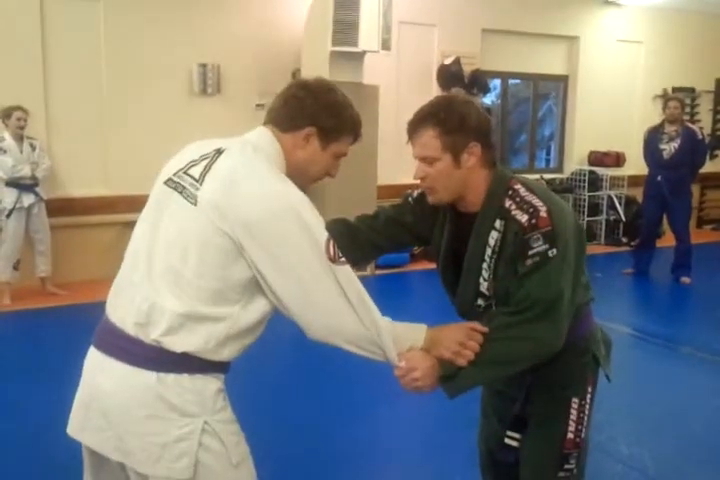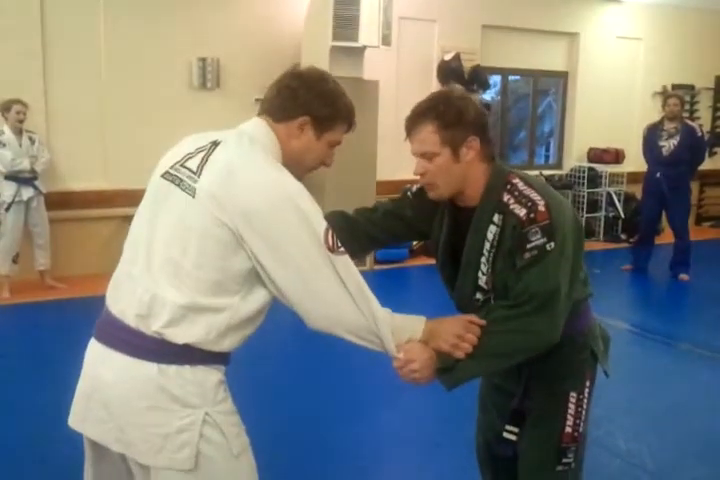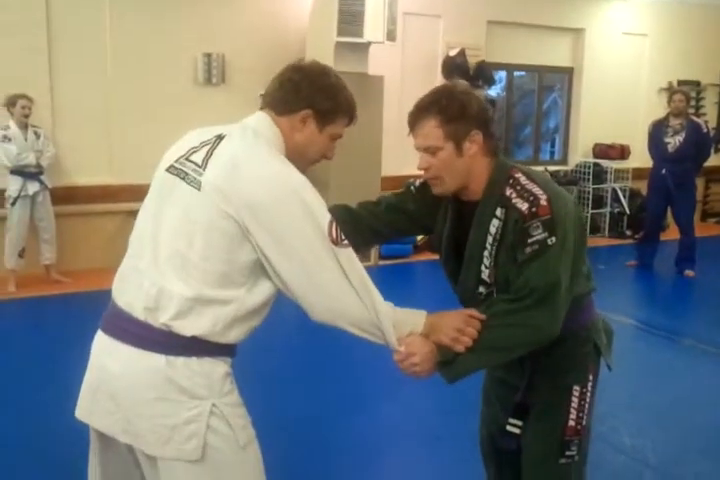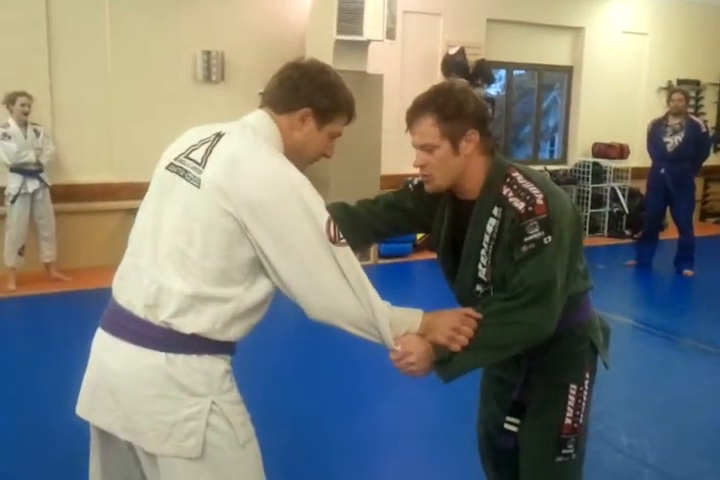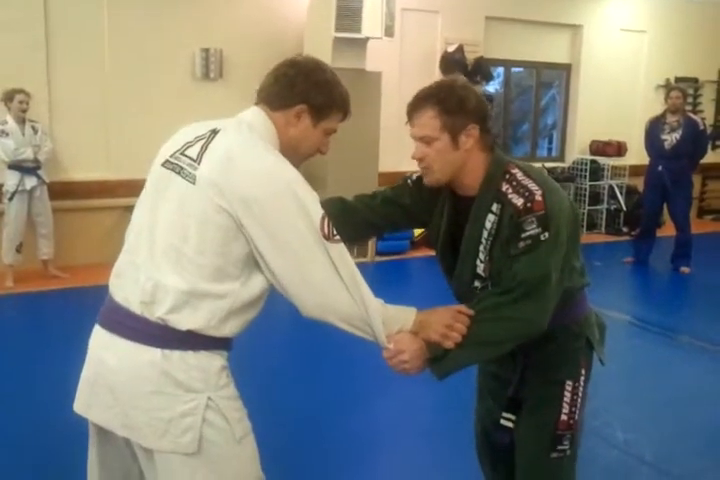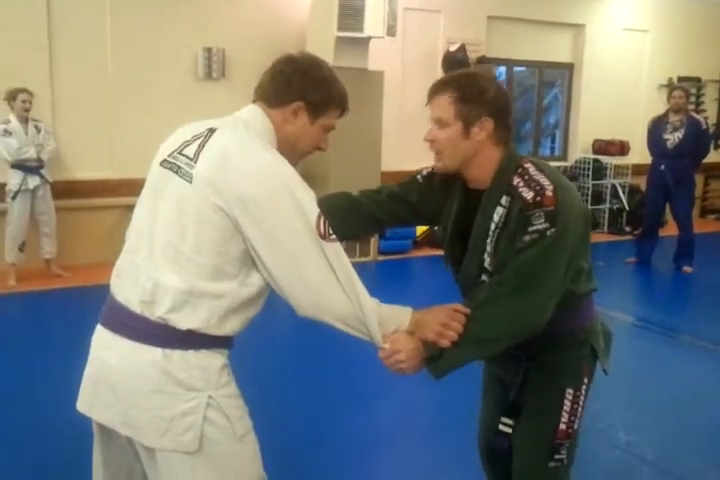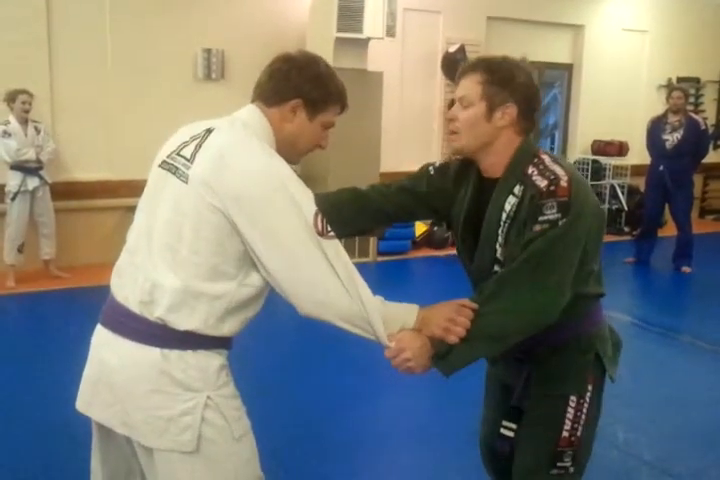
dt=0.2s
person 1, frame 1
left shoulder: (198, 155)
right shoulder: (272, 198)
right elbow: (332, 311)
right wrist: (425, 340)
left hip: (108, 367)
right hip: (168, 394)
person 1, frame 2
left shoulder: (193, 148)
right shoulder: (268, 188)
right elbow: (330, 300)
right wrist: (422, 331)
left hip: (108, 359)
right hip: (169, 385)
person 1, frame 3
left shoulder: (196, 143)
right shoulder: (273, 180)
right elbow: (334, 291)
right wrist: (423, 325)
left hip: (114, 350)
right hip: (177, 378)
person 1, frame 4
left shoulder: (195, 140)
right shoulder: (272, 178)
right elbow: (331, 290)
right wrist: (419, 324)
left hip: (116, 348)
right hip: (177, 376)
person 1, frame 5
left shoulder: (192, 137)
right shoulder: (266, 174)
right elbow: (324, 286)
right wrist: (412, 322)
left hip: (113, 344)
right hip: (173, 372)
person 1, frame 6
left shoulder: (190, 137)
right shoulder: (263, 172)
right elbow: (318, 287)
right wrist: (408, 322)
left hip: (115, 344)
right hip: (176, 371)
person 1, frame 7
left shoulder: (192, 137)
right shoulder: (259, 171)
right elbow: (320, 286)
right wrist: (414, 319)
left hip: (116, 344)
right hip: (175, 371)
person 2, frame 1
left shoulder: (539, 220)
right shoulder: (437, 202)
left elbow: (539, 329)
right elbow: (372, 233)
left wrist: (445, 366)
left hip: (561, 359)
right hip: (505, 354)
person 2, frame 2
left shoulder: (536, 214)
right shoulder: (436, 197)
left elbow: (537, 322)
right elbow: (372, 225)
left wrist: (443, 358)
left hip: (560, 353)
right hip: (504, 350)
person 2, frame 3
left shoulder: (538, 208)
right shoulder: (439, 191)
left elbow: (537, 316)
right elbow: (375, 218)
left wrist: (444, 351)
left hip: (562, 348)
right hip: (507, 346)
person 2, frame 4
left shoulder: (536, 206)
right shoulder: (437, 190)
left elbow: (532, 313)
right elbow: (372, 217)
left wrist: (440, 349)
left hip: (559, 346)
right hip: (505, 344)
person 2, frame 5
left shoulder: (534, 202)
right shoulder: (436, 186)
left elbow: (525, 308)
right elbow: (368, 211)
left wrist: (434, 347)
left hip: (555, 343)
right hip: (502, 342)
person 2, frame 6
left shoulder: (545, 199)
right shoulder: (448, 182)
left elbow: (521, 304)
right elbow: (374, 208)
left wrist: (429, 346)
left hip: (559, 349)
right hip: (507, 344)
person 2, frame 7
left shoulder: (557, 192)
right shoulder: (462, 175)
left elbow: (531, 298)
right elbow: (382, 202)
left wrist: (437, 345)
left hip: (566, 355)
right hip: (511, 349)
person 3, frame 1
left shoulder: (33, 143)
left elbow: (45, 165)
left wrist: (34, 176)
right wrist: (30, 170)
left hip: (34, 195)
left knee: (43, 240)
left ankle: (46, 283)
person 3, frame 2
left shoulder: (32, 137)
left elbow: (45, 158)
left wrist: (33, 169)
right wrist: (29, 163)
left hip: (33, 188)
left knee: (41, 233)
left ankle: (46, 276)
person 3, frame 3
left shoulder: (38, 132)
left elbow: (50, 153)
left wrist: (39, 164)
right wrist: (35, 158)
left hip: (39, 183)
right hip: (18, 185)
left knee: (47, 227)
left ankle: (51, 271)
person 3, frame 4
left shoulder: (38, 130)
left elbow: (50, 151)
left wrist: (39, 161)
right wrist: (34, 156)
left hip: (38, 181)
right hip: (18, 183)
left knee: (47, 225)
left ankle: (51, 268)
person 3, frame 5
left shoulder: (36, 127)
left elbow: (47, 148)
left wrist: (35, 158)
right wrist: (32, 153)
left hip: (36, 178)
right hip: (16, 180)
left knee: (45, 222)
left ankle: (48, 265)
person 3, frame 6
left shoulder: (39, 126)
left elbow: (50, 148)
left wrist: (39, 158)
right wrist: (36, 152)
left hip: (39, 177)
right hip: (19, 179)
left knee: (48, 221)
right knee: (16, 225)
left ankle: (51, 264)
person 3, frame 7
left shoulder: (39, 127)
left elbow: (50, 149)
left wrist: (39, 159)
right wrist: (35, 154)
left hip: (39, 179)
right hip: (19, 180)
left knee: (47, 223)
left ankle: (50, 265)
person 4, frame 1
left shoulder: (692, 133)
right shoulder: (652, 132)
left elbow: (700, 157)
left wrist: (685, 176)
right wrist: (657, 172)
left hip: (679, 188)
right hip: (655, 185)
left knee: (681, 230)
right knee: (648, 227)
left ankle: (682, 271)
right ankle: (640, 266)
person 4, frame 2
left shoulder: (692, 130)
right shoulder: (651, 129)
left elbow: (699, 154)
left wrist: (685, 173)
right wrist: (656, 169)
left hip: (678, 185)
right hip: (654, 182)
left knee: (680, 228)
right knee: (646, 224)
left ankle: (680, 269)
right ankle: (638, 263)
person 4, frame 3
left shoulder: (697, 126)
right shoulder: (656, 125)
left elbow: (705, 151)
left wrist: (690, 169)
right wrist: (661, 165)
left hip: (683, 181)
right hip: (659, 178)
left knee: (685, 224)
right knee: (652, 220)
left ankle: (686, 265)
right ankle: (643, 258)
person 4, frame 4
left shoulder: (696, 125)
right shoulder: (656, 125)
left elbow: (704, 150)
left wrist: (689, 169)
right wrist: (661, 165)
left hip: (682, 181)
right hip: (658, 177)
left knee: (684, 223)
right knee: (651, 220)
left ankle: (685, 264)
right ankle: (642, 258)
person 4, frame 5
left shoulder: (694, 123)
right shoulder: (653, 122)
left elbow: (701, 148)
left wrist: (686, 166)
right wrist: (658, 162)
left hip: (679, 178)
right hip: (655, 175)
left knee: (681, 220)
right knee: (648, 217)
left ankle: (682, 261)
right ankle: (639, 255)
person 4, frame 6
left shoulder: (697, 122)
right shoulder: (656, 122)
left elbow: (704, 147)
left wrist: (688, 166)
right wrist: (661, 161)
left hip: (682, 178)
right hip: (658, 174)
left knee: (684, 220)
right knee: (651, 216)
left ankle: (684, 261)
right ankle: (642, 255)
person 4, frame 7
left shoulder: (696, 123)
right shoulder: (655, 122)
left elbow: (702, 148)
left wrist: (687, 166)
right wrist: (660, 162)
left hip: (681, 178)
right hip: (657, 175)
left knee: (682, 220)
right knee: (649, 217)
left ankle: (683, 261)
right ankle: (641, 255)
